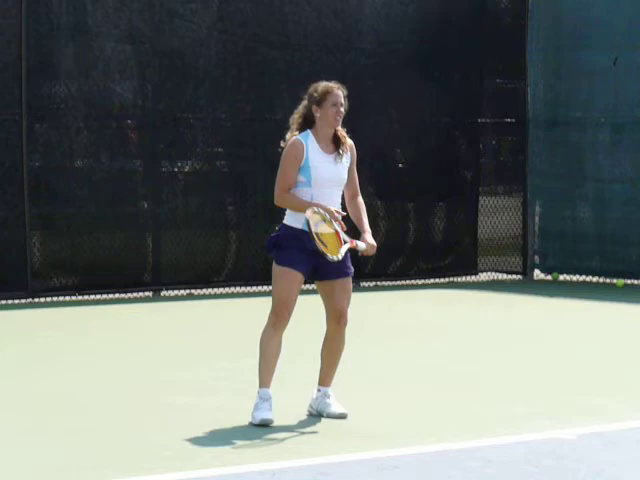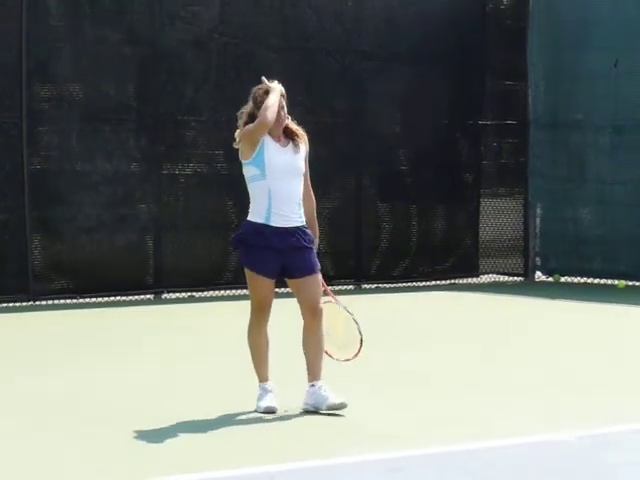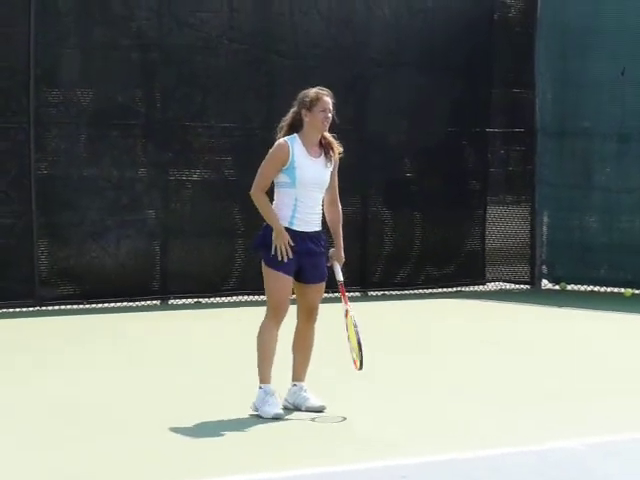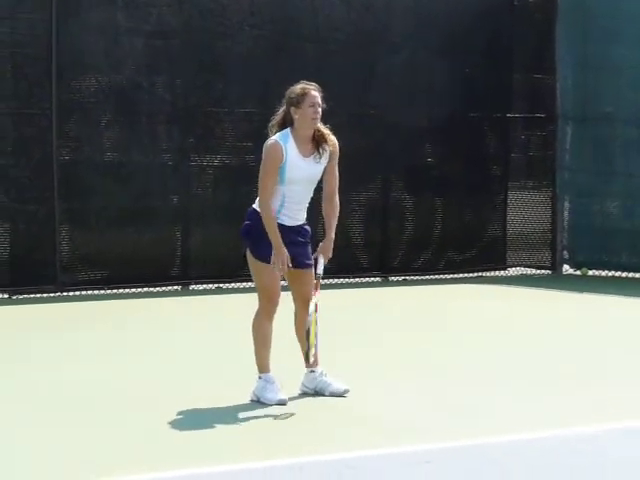
dt=1s
person 1, frame 1
left shoulder: (347, 148)
right shoulder: (297, 144)
left elbow: (354, 197)
right elbow: (281, 196)
left wrist: (365, 232)
right wrist: (317, 207)
right hip: (295, 240)
left knee: (339, 319)
right knee: (279, 316)
left ankle: (322, 395)
right ankle: (264, 397)
person 1, frame 2
left shoulder: (300, 141)
right shoulder: (250, 139)
right elbow: (265, 122)
left wrist: (313, 233)
right wrist: (272, 90)
left hip: (297, 236)
right hip: (262, 236)
left knee: (313, 312)
right knee: (261, 313)
left ankle: (316, 390)
right ankle: (265, 389)
person 1, frame 3
left shoulder: (331, 152)
right shoulder: (285, 147)
right elbow: (257, 191)
left wrist: (339, 243)
right wrist: (277, 228)
left hip: (314, 240)
right hip: (283, 239)
left knee: (309, 317)
right knee: (276, 312)
left ankle: (298, 389)
right ankle: (265, 391)
person 1, frame 4
left shoulder: (329, 145)
right shoulder: (276, 146)
left elbow: (331, 196)
right elbow: (265, 200)
left wrist: (330, 237)
right wrist: (276, 247)
left hip: (298, 229)
right hip: (264, 227)
left knee: (305, 303)
right knee: (269, 303)
left ankle: (314, 374)
right ankle: (264, 381)
